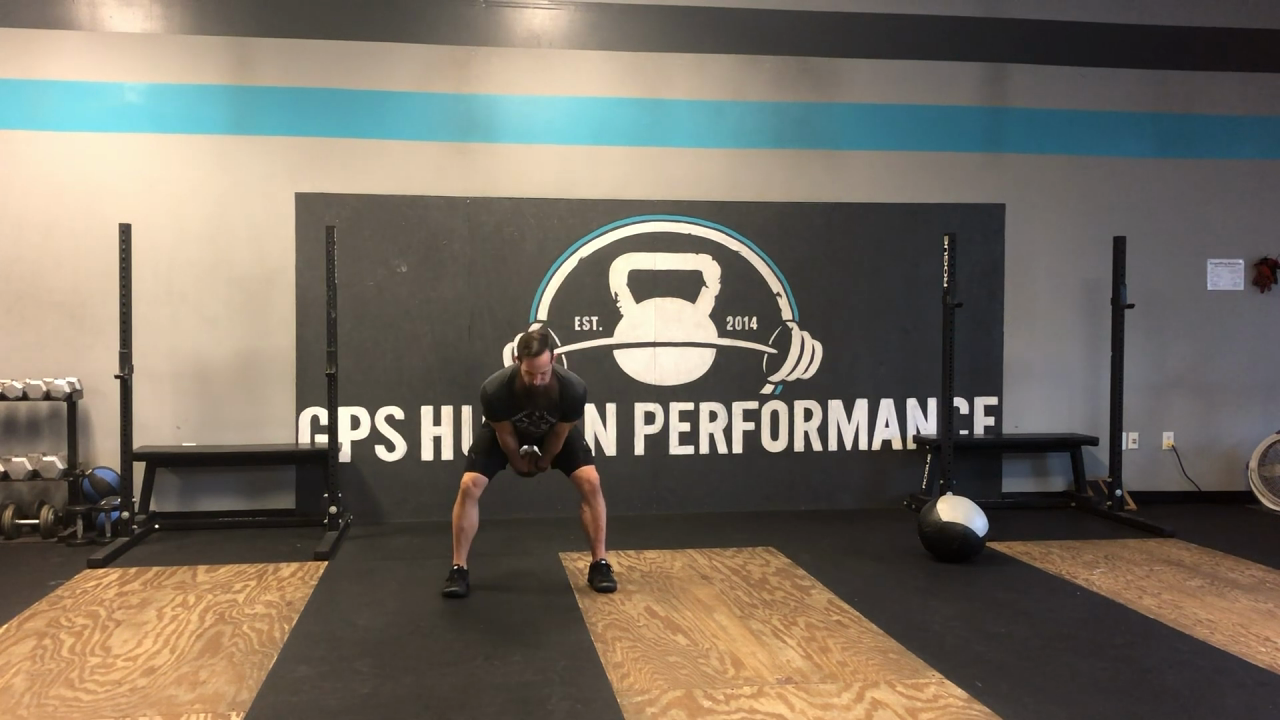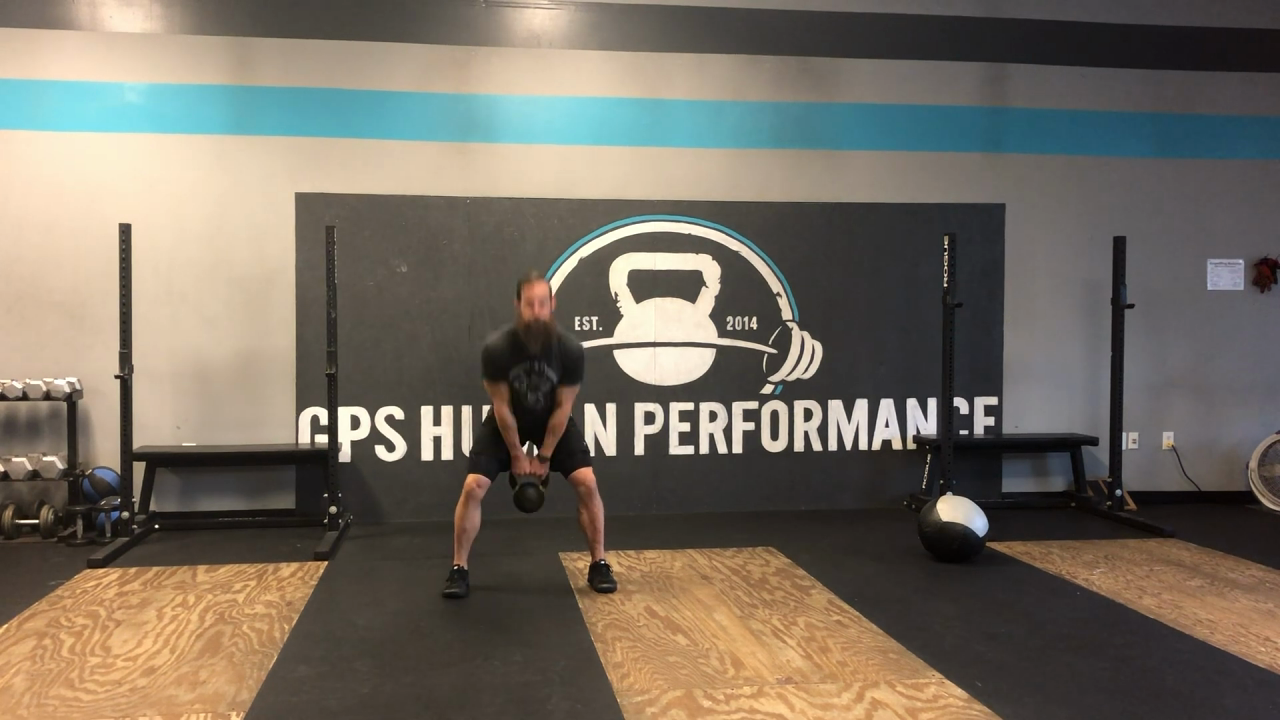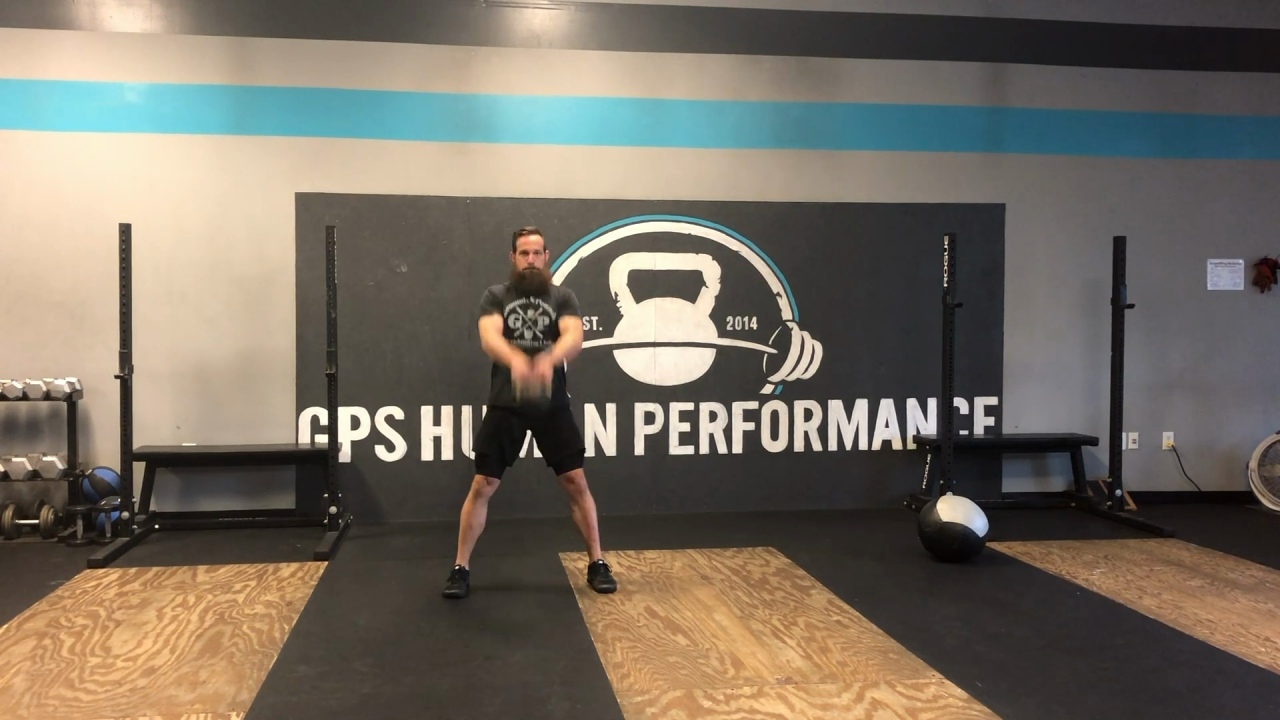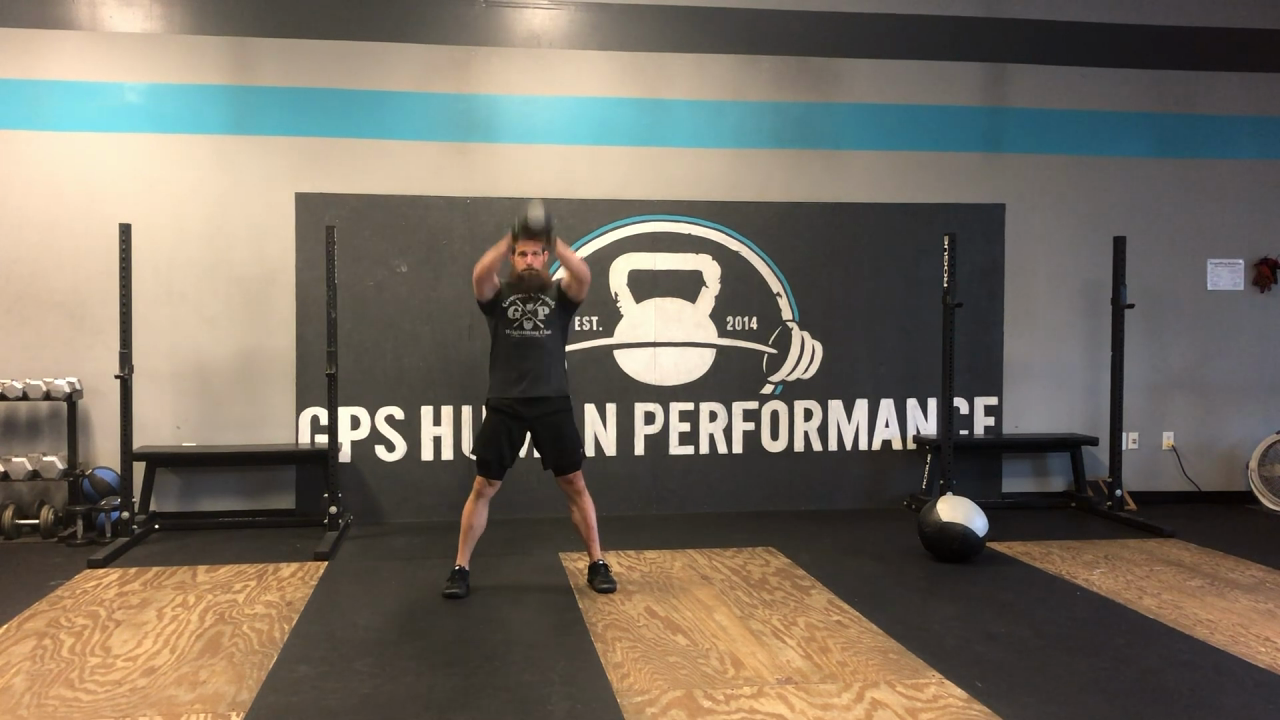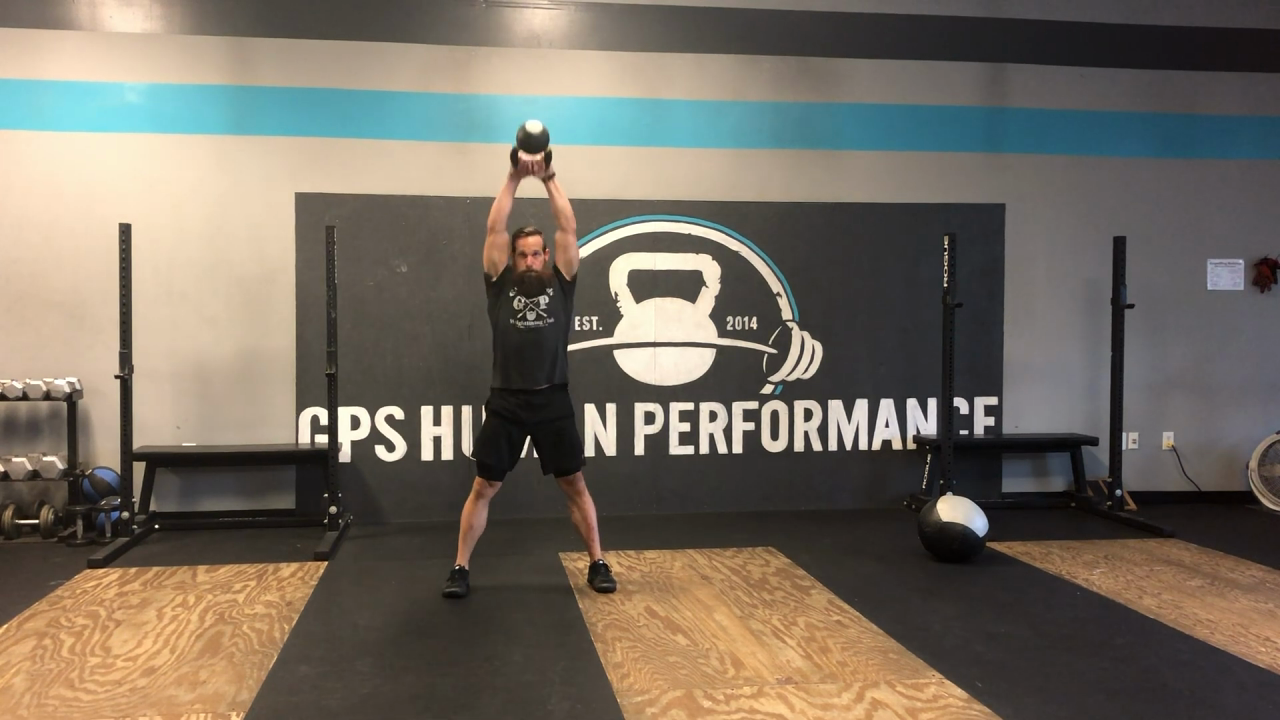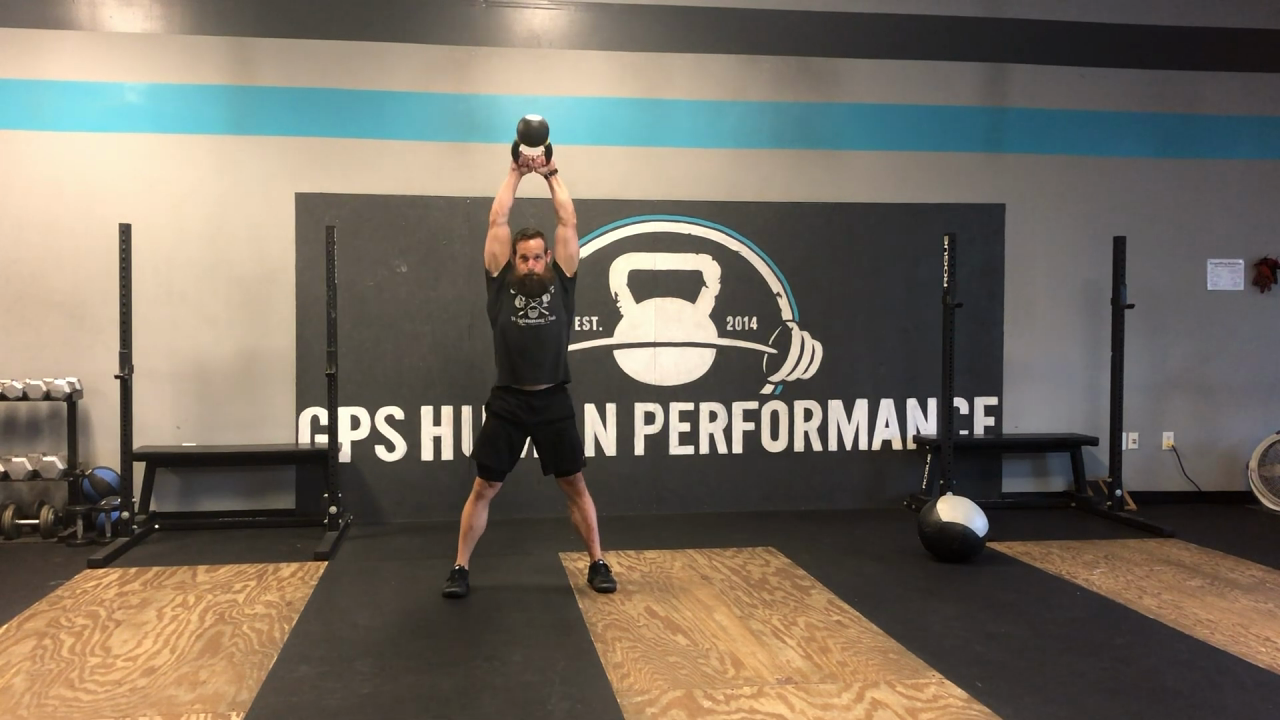
dt=0.2s
person 1, frame 1
left shoulder: (573, 389)
right shoulder: (495, 390)
left elbow: (560, 434)
right elbow: (506, 436)
left wrist: (543, 461)
right wrist: (519, 462)
left hip: (553, 431)
right hip: (506, 430)
left knee: (590, 482)
right knee: (470, 486)
left ankle: (600, 565)
right ankle: (458, 570)
person 1, frame 2
left shoulder: (569, 349)
right shoulder: (496, 348)
left elbow: (563, 408)
right elbow: (502, 407)
left wrist: (545, 455)
right wrist: (517, 455)
left hip: (552, 425)
right hip: (508, 423)
left knee: (586, 483)
right knee: (473, 487)
left ankle: (599, 565)
right ankle: (459, 569)
person 1, frame 3
left shoulder: (562, 296)
right shoulder: (497, 295)
left elbow: (574, 337)
right elbow: (489, 338)
left wrist: (549, 361)
right wrist: (514, 361)
left hip: (553, 404)
right hip: (505, 405)
left knee: (576, 483)
right knee: (483, 486)
left ankle: (597, 563)
right ankle: (461, 568)
person 1, frame 4
left shoulder: (560, 296)
right shoulder: (498, 295)
left elbow: (584, 277)
right elbow: (480, 276)
left wrist: (553, 241)
right wrist: (510, 241)
left hip: (552, 403)
right hip: (505, 404)
left knee: (575, 485)
right knee: (484, 488)
left ankle: (598, 564)
right ankle: (460, 569)
person 1, frame 5
left shoulder: (561, 285)
right shoulder: (500, 285)
left elbow: (568, 228)
right elbow: (494, 230)
left wrist: (549, 180)
right wrist: (513, 179)
left hip: (553, 402)
right hip: (506, 402)
left knee: (574, 485)
right knee: (484, 488)
left ankle: (598, 564)
right ankle: (460, 568)
person 1, frame 6
left shoulder: (561, 283)
right shoulder: (501, 283)
left elbow: (568, 223)
right elbow: (497, 222)
left wrist: (551, 174)
right wrist: (515, 172)
left hip: (553, 402)
right hip: (507, 403)
left knee: (574, 485)
right knee: (484, 489)
left ankle: (597, 564)
right ankle: (460, 568)
